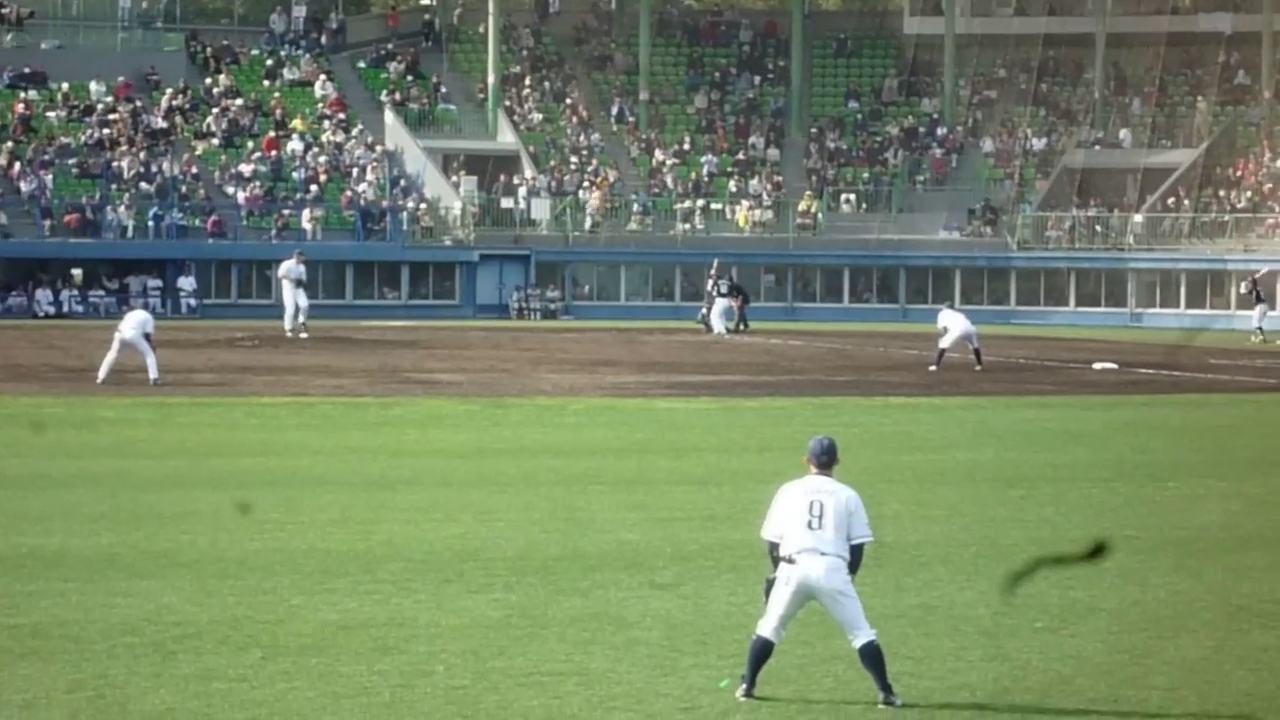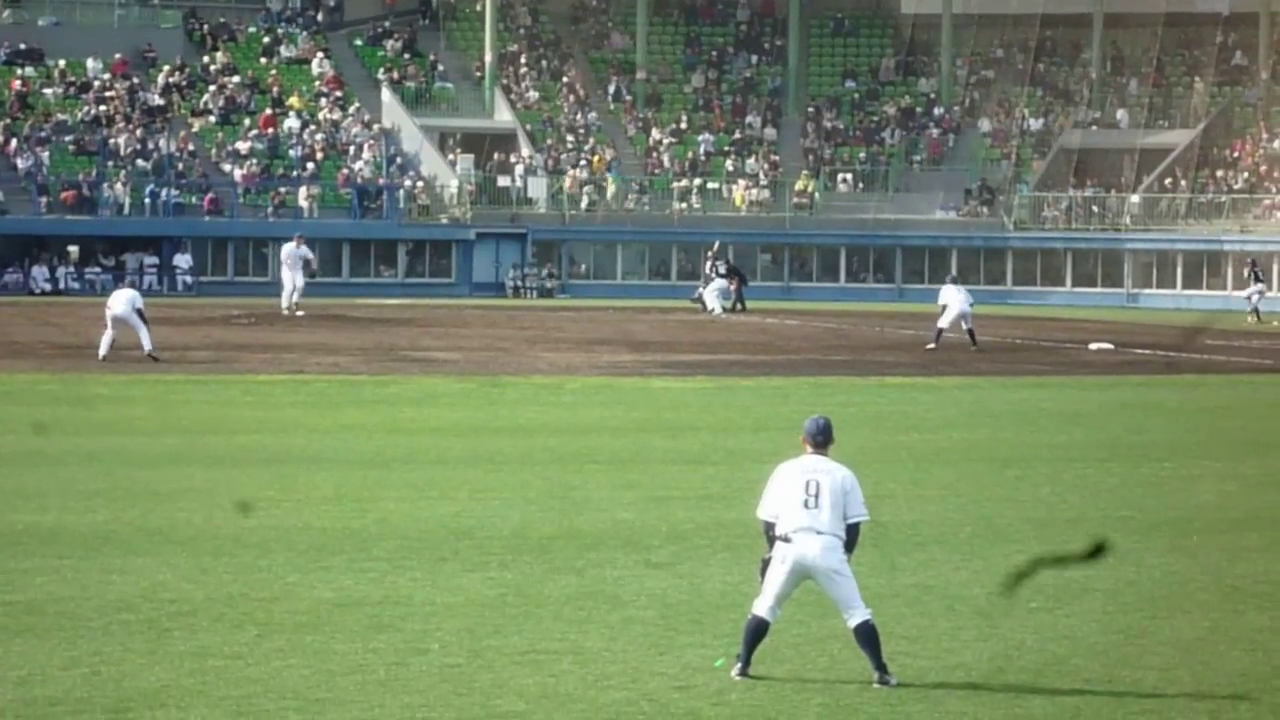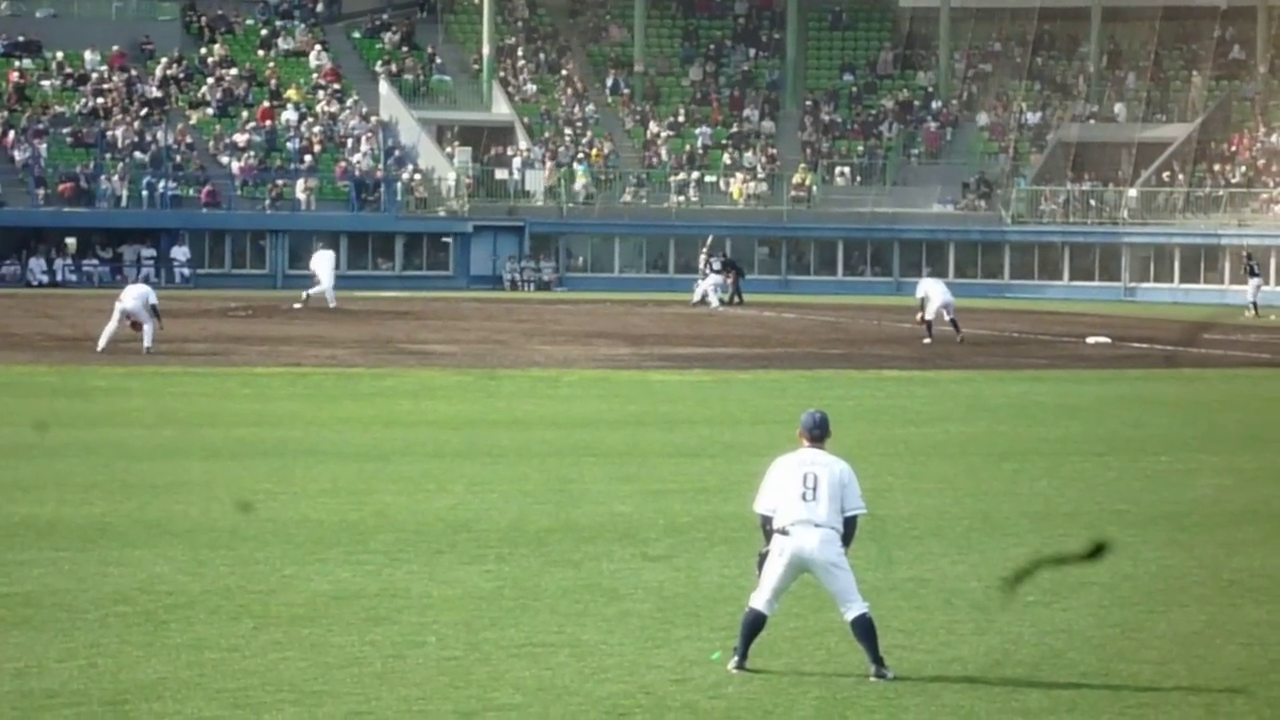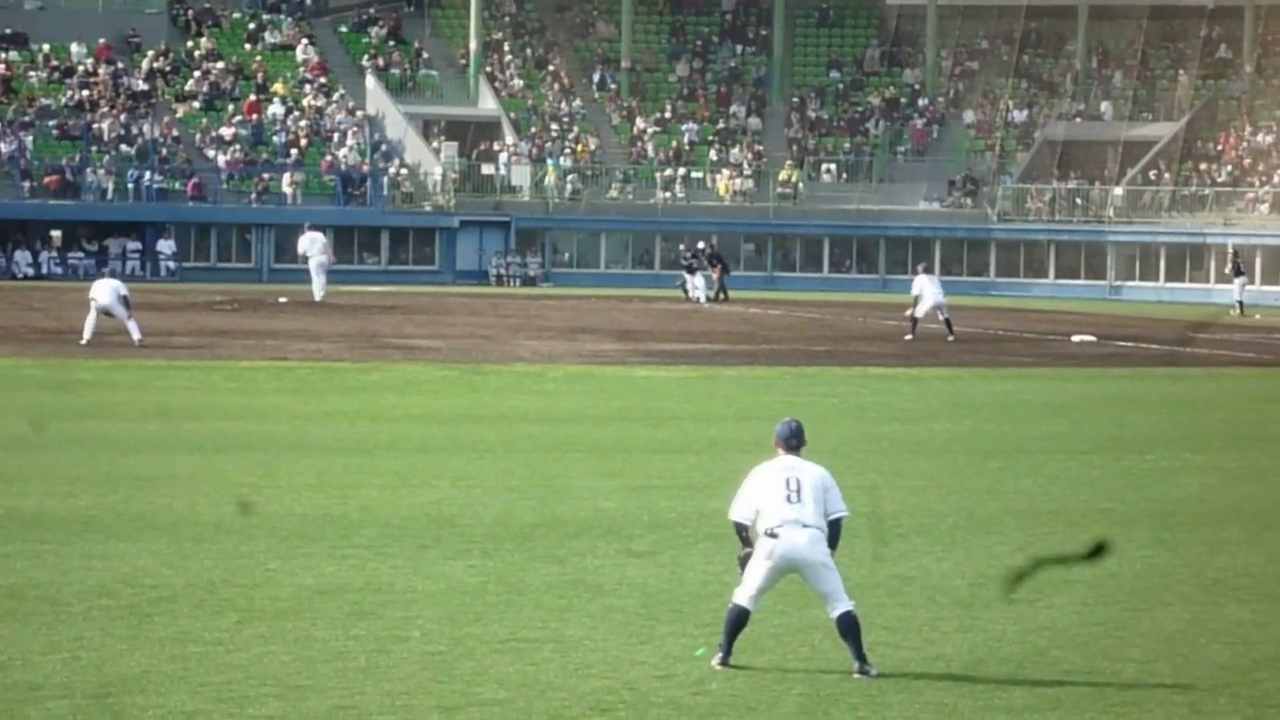
dt=0.7s
person 1, frame 1
left shoulder: (789, 490)
right shoulder: (847, 495)
left elbow: (772, 540)
right elbow: (858, 545)
left wrist: (778, 571)
right wrist: (849, 575)
left hip: (794, 568)
right hip: (832, 570)
left knee: (769, 628)
right knee: (861, 633)
left ankle: (747, 685)
right ankle: (886, 692)
person 1, frame 2
left shoulder: (785, 470)
right shoulder: (843, 474)
left elbow: (768, 519)
right elbow: (853, 523)
left wrist: (774, 551)
right wrist: (845, 554)
left hip: (790, 548)
right hip: (828, 550)
left knee: (765, 607)
right knee: (856, 612)
left ankle: (742, 664)
right ankle: (880, 671)
person 1, frame 3
left shoulder: (782, 463)
right shoulder: (840, 467)
left elbow: (765, 514)
right elbow: (851, 517)
left wrist: (770, 545)
right wrist: (842, 547)
left hip: (787, 541)
right hip: (825, 542)
left knee: (762, 600)
right knee: (853, 605)
left ankle: (739, 658)
right ankle: (877, 665)
person 1, frame 4
left shoulder: (760, 473)
right shoulder: (819, 473)
left elbow: (739, 521)
right elbow: (835, 518)
left wrist: (747, 547)
right wrist: (829, 552)
left hip: (774, 542)
right hip: (812, 542)
left knee: (745, 598)
right knee: (839, 603)
left ankle: (723, 654)
right ankle: (860, 661)
